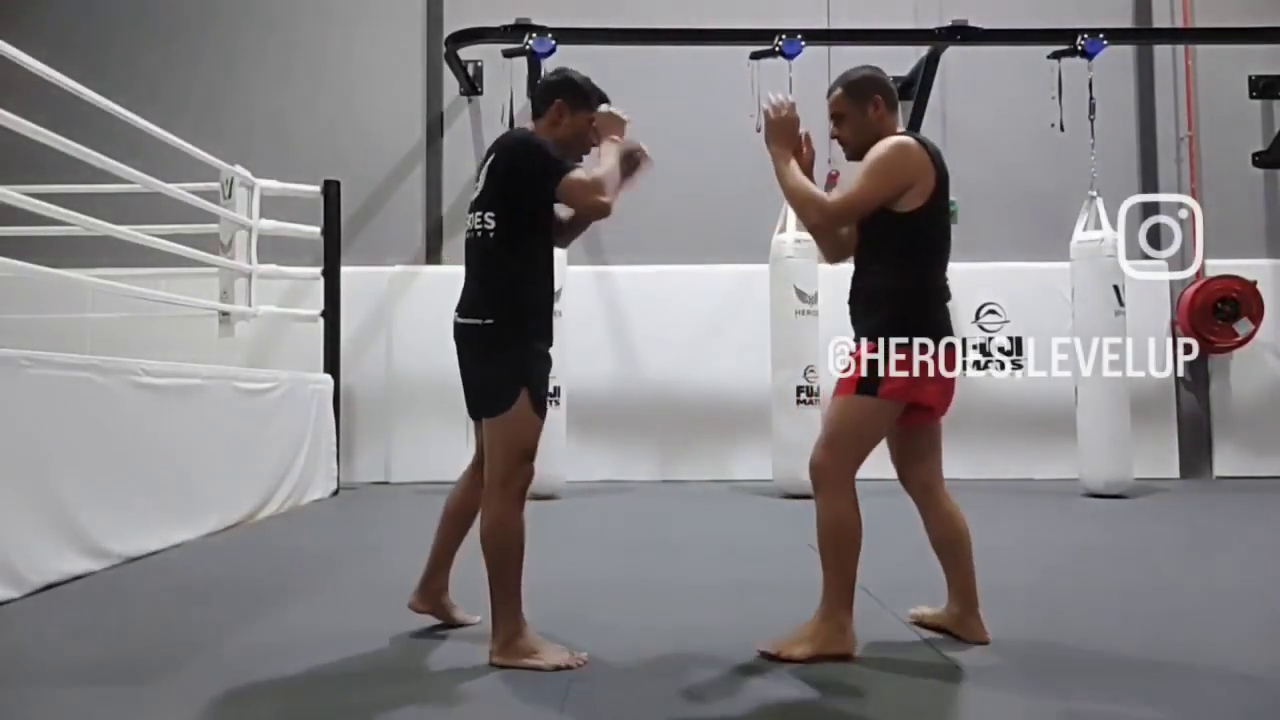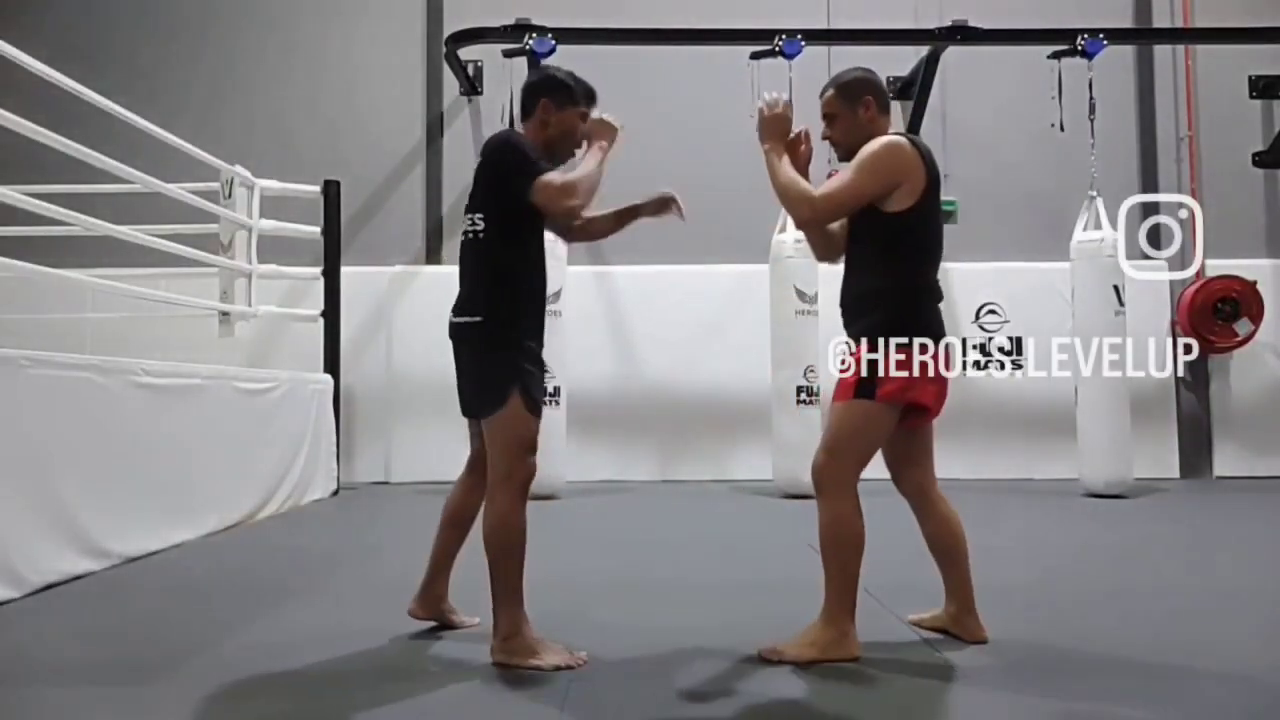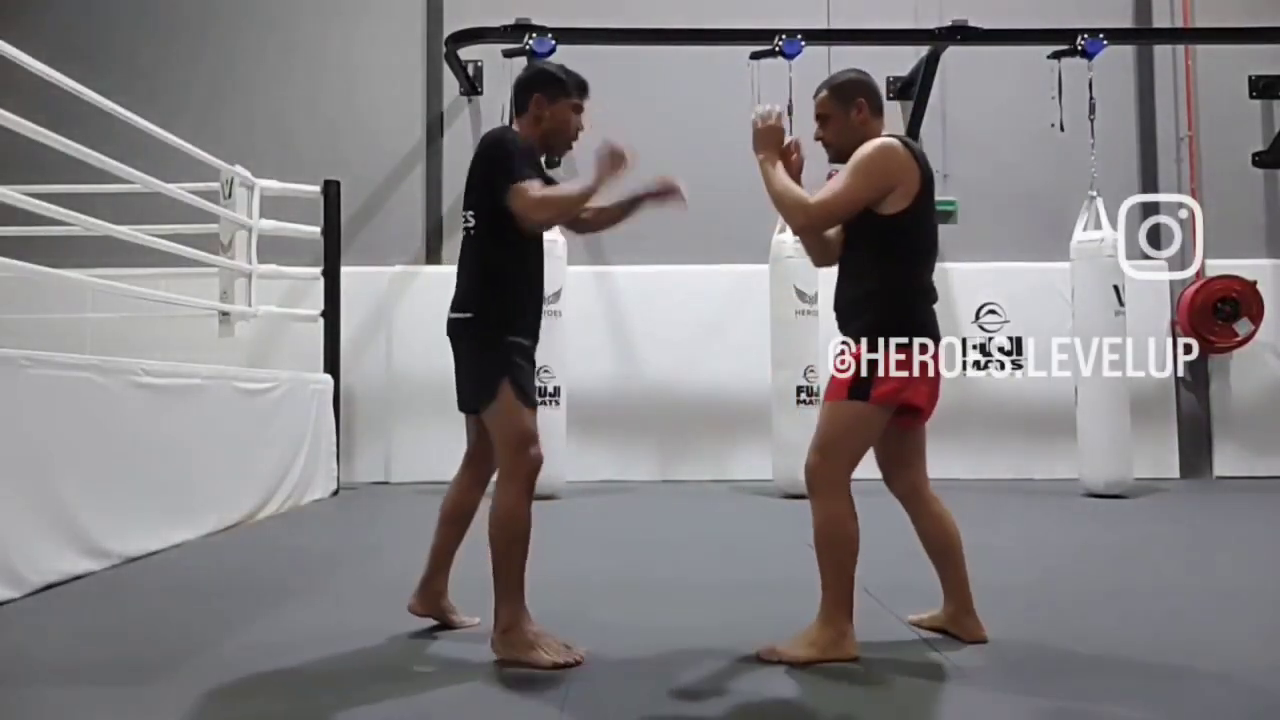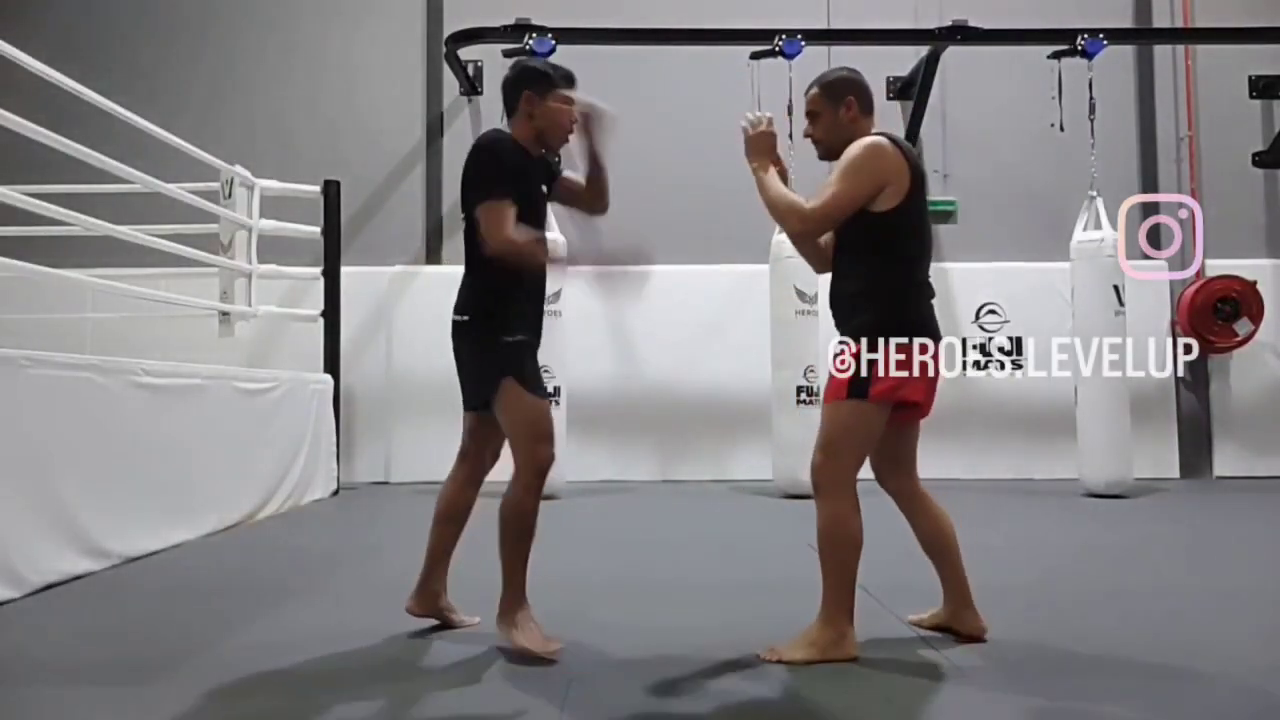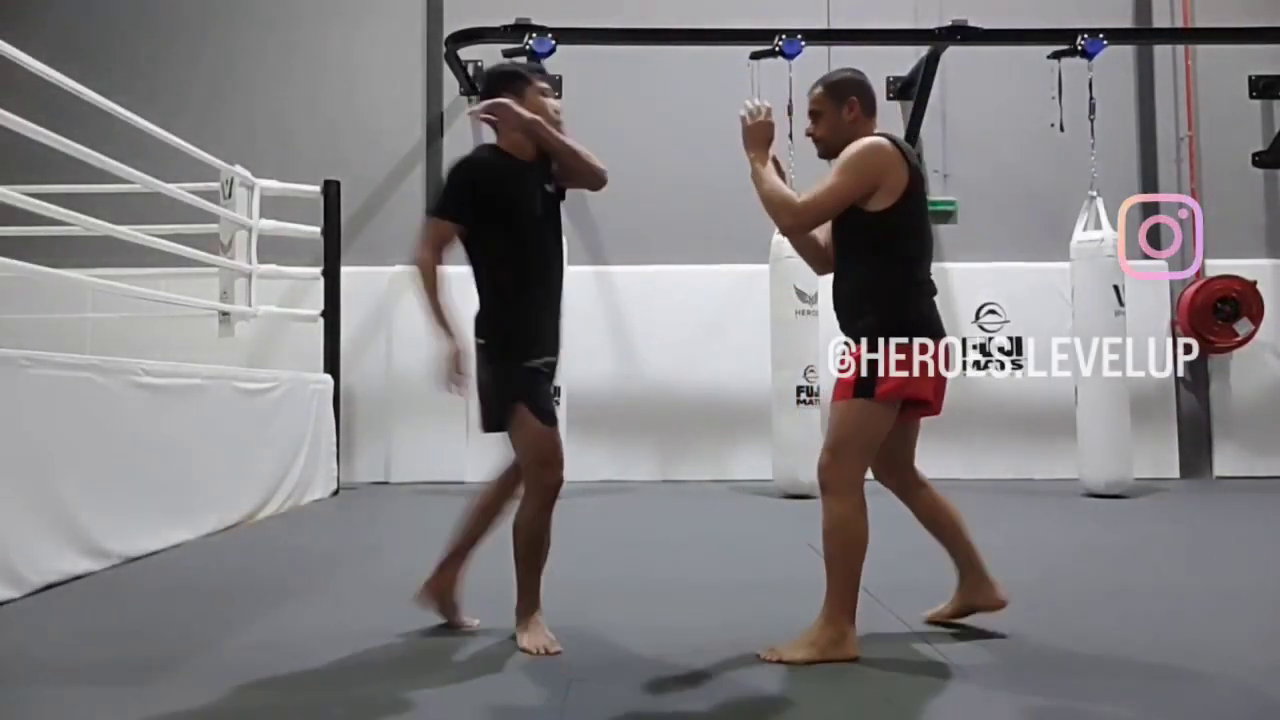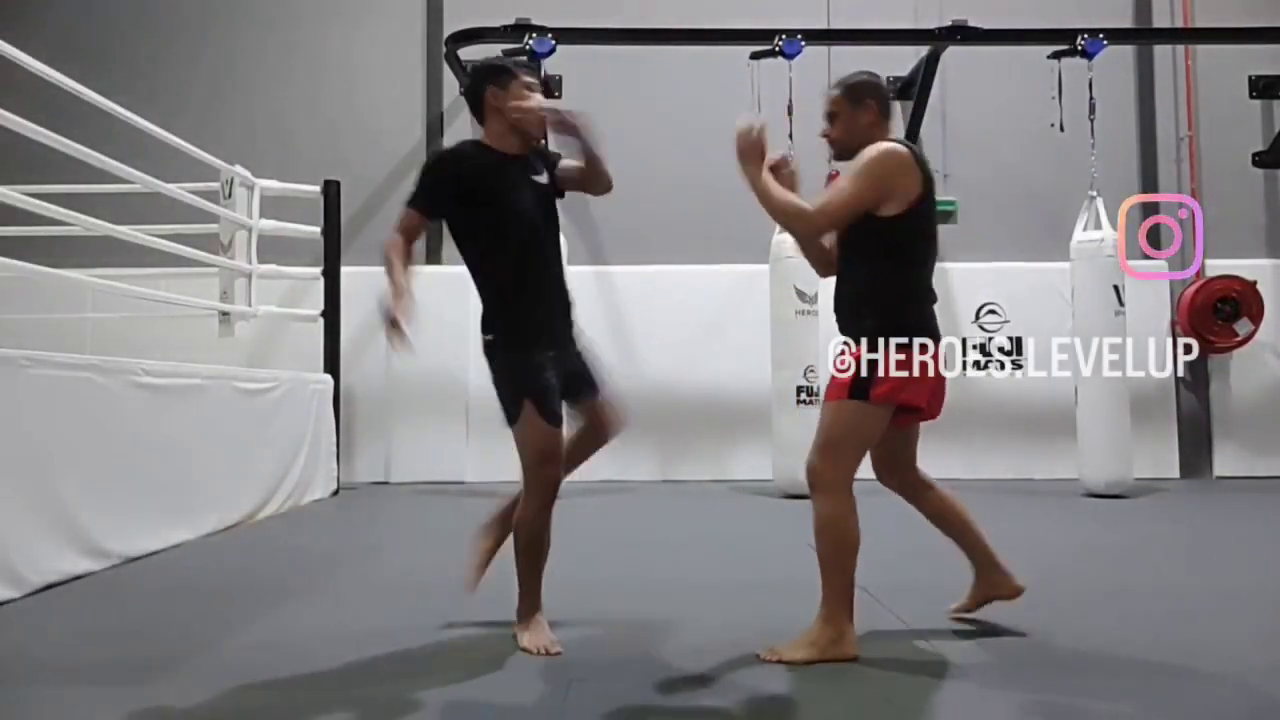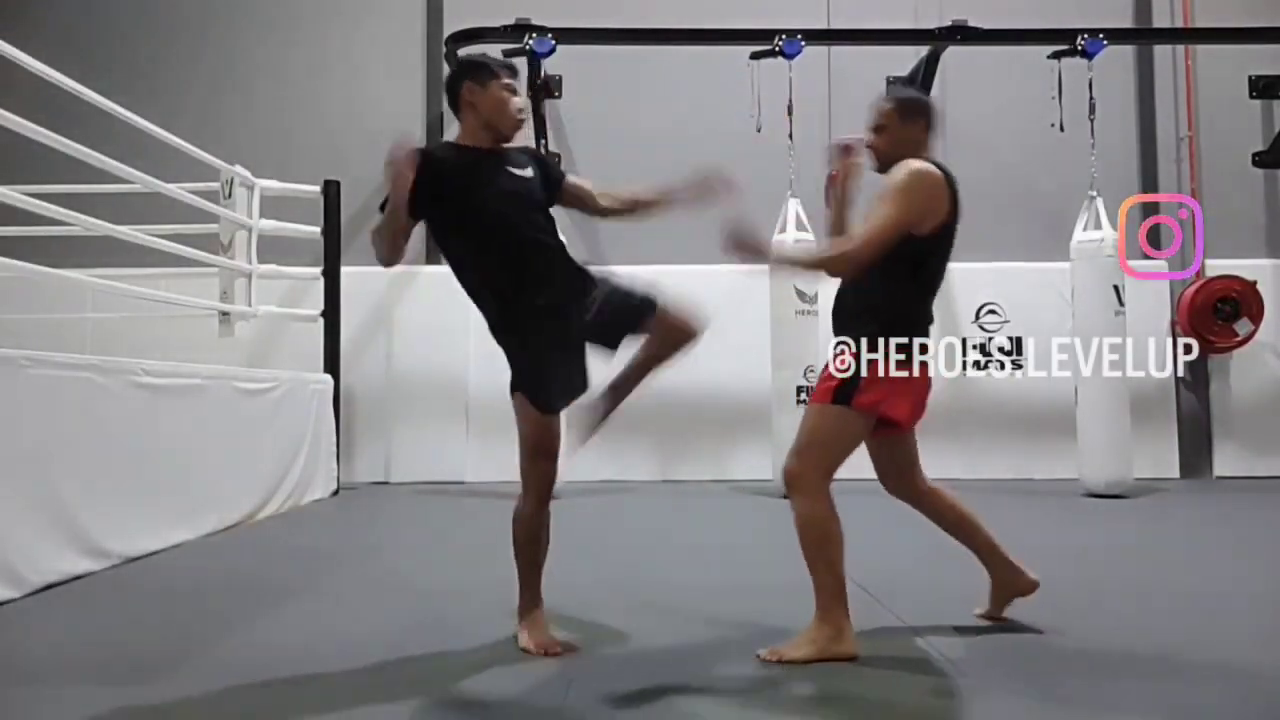
dt=0.1s
person 1, frame 1
left shoulder: (512, 155)
right shoulder: (526, 149)
left elbow: (561, 231)
right elbow: (597, 200)
left wrist: (621, 169)
right wrist: (613, 142)
left hip: (491, 328)
right hip: (507, 334)
left knee: (488, 466)
right knee: (510, 477)
left ankle: (432, 589)
right ankle: (509, 636)
person 1, frame 2
left shoulder: (520, 161)
right shoulder: (509, 150)
left elbow: (574, 228)
right elbow: (571, 197)
left wrist: (644, 210)
right wrist: (602, 147)
left hip: (500, 332)
right hip: (496, 334)
left knee: (485, 467)
right knee: (513, 475)
left ankle: (431, 595)
right ankle: (512, 634)
person 1, frame 3
left shoulder: (522, 158)
right shoulder: (502, 147)
left elbow: (580, 222)
right elbow: (537, 213)
left wrist: (644, 197)
right wrist: (601, 175)
left hip: (499, 329)
right hip: (490, 330)
left knee: (481, 462)
right knee: (521, 463)
left ankle: (431, 592)
right ankle: (512, 628)
person 1, frame 4
left shoulder: (535, 159)
right shoulder: (495, 151)
left elbow: (595, 202)
right elbow: (499, 238)
left wrist: (592, 139)
left hip: (513, 332)
right hip: (491, 331)
left knee: (475, 461)
right knee: (537, 452)
left ankle: (429, 593)
right ankle: (514, 608)
person 1, frame 5
left shoulder: (539, 161)
right shoulder: (477, 170)
left elbow: (597, 177)
right elbow: (427, 253)
left wrist: (540, 130)
right wrist: (447, 336)
left hip: (536, 342)
right hip: (513, 347)
left knee: (522, 473)
right knee: (546, 475)
left ankle: (442, 583)
right ankle: (528, 613)
person 1, frame 6
left shoulder: (534, 159)
right shoulder: (454, 163)
left elbow: (599, 184)
right elbow: (402, 234)
left wrist: (580, 134)
right wrist: (400, 294)
left hip: (555, 330)
right hip: (517, 339)
left knee: (600, 429)
right knee: (543, 475)
left ankle: (502, 522)
right ankle: (529, 612)
person 1, frame 7
left shoulder: (527, 160)
right shoulder: (432, 168)
left elbow: (605, 204)
right elbow: (388, 255)
left wrist: (678, 195)
right wrist: (398, 193)
left hip: (580, 294)
right hip: (531, 333)
left knee: (681, 328)
right knee: (539, 477)
left ankle: (611, 398)
right ankle: (530, 610)
person 2, frame 1
left shoulder: (899, 152)
right shoulder: (893, 166)
left elbow: (823, 215)
right elbow: (835, 247)
left wrist: (780, 152)
right wrist: (803, 171)
left hip: (897, 343)
right hip: (915, 343)
left knee: (829, 468)
right knee: (924, 482)
left ankle: (833, 625)
right ankle: (964, 612)
person 2, frame 2
left shoulder: (891, 152)
right shoulder: (881, 169)
left elbow: (810, 212)
right elbow: (827, 246)
left wrist: (774, 151)
right wrist: (801, 169)
left hip: (892, 346)
right hip: (907, 345)
left knee: (833, 474)
right knee: (917, 483)
left ankle: (837, 630)
right ankle: (962, 612)
person 2, frame 3
left shoulder: (885, 154)
right shoulder: (875, 173)
left elbow: (806, 218)
right elbow: (824, 252)
left wrist: (768, 160)
right wrist: (793, 175)
left hip: (887, 346)
right hip: (902, 346)
left knee: (825, 475)
right knee: (909, 484)
left ankle: (835, 630)
right ankle: (961, 612)
person 2, frame 4
left shoulder: (874, 154)
right shoulder: (871, 169)
left elbow: (804, 222)
right elbow: (825, 256)
left wrist: (759, 167)
right wrist: (777, 185)
left hip: (887, 343)
right hip: (901, 343)
left knee: (831, 475)
right knee: (900, 479)
left ankle: (834, 631)
right ankle: (960, 606)
person 2, frame 5
left shoulder: (871, 152)
right shoulder: (874, 169)
left elbow: (795, 217)
right elbow: (824, 260)
left wrist: (758, 157)
right wrist: (774, 177)
left hip: (890, 342)
right hip: (905, 341)
left knee: (838, 475)
right knee: (897, 472)
left ankle: (836, 631)
right ankle: (976, 584)
person 2, frame 6
left shoulder: (884, 159)
right shoulder: (877, 177)
left elbow: (810, 226)
right elbow: (828, 260)
left wrist: (755, 172)
right wrist: (790, 189)
left hip: (887, 348)
right hip: (900, 346)
left knee: (826, 474)
right knee: (898, 472)
left ankle: (834, 630)
right ankle: (991, 573)
person 2, frame 7
left shoulder: (919, 178)
right shoulder: (909, 187)
left elbow: (853, 255)
right elbow: (848, 262)
left wrist: (771, 253)
right wrist: (839, 196)
left hip: (876, 354)
right hip: (892, 355)
left knee: (803, 475)
right knee: (905, 480)
left ankle: (833, 628)
right ankle: (1007, 574)
